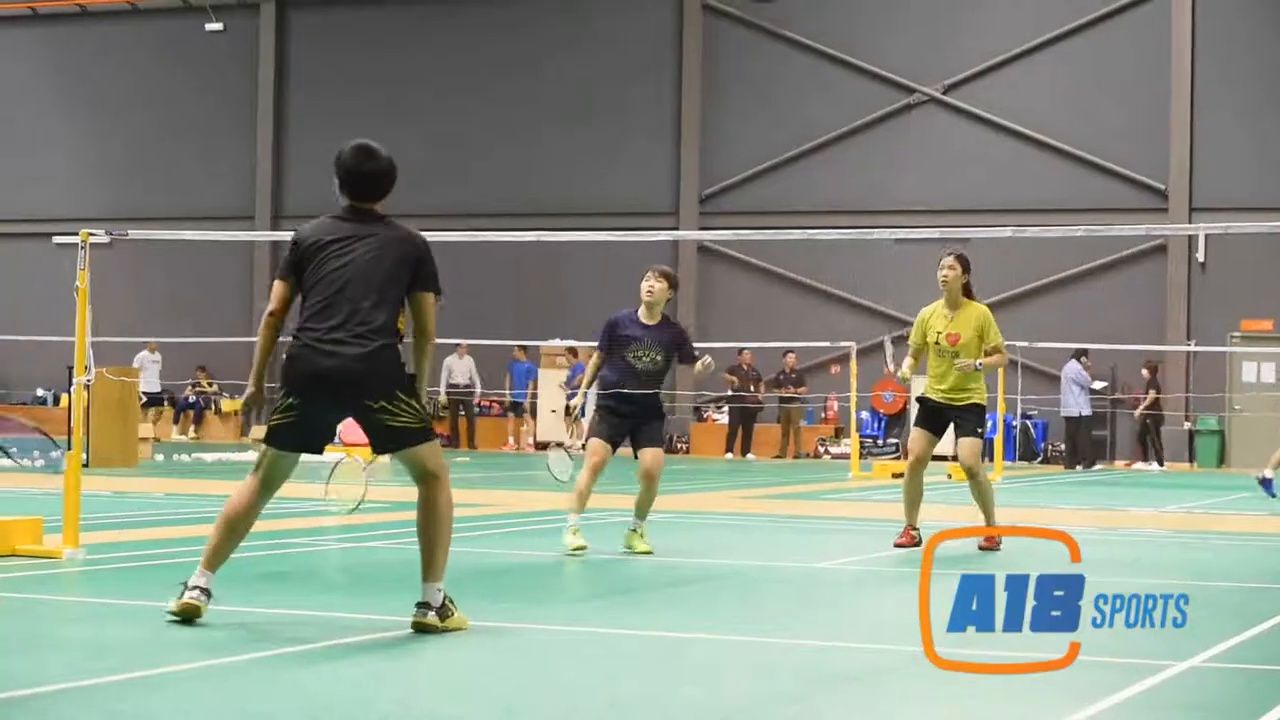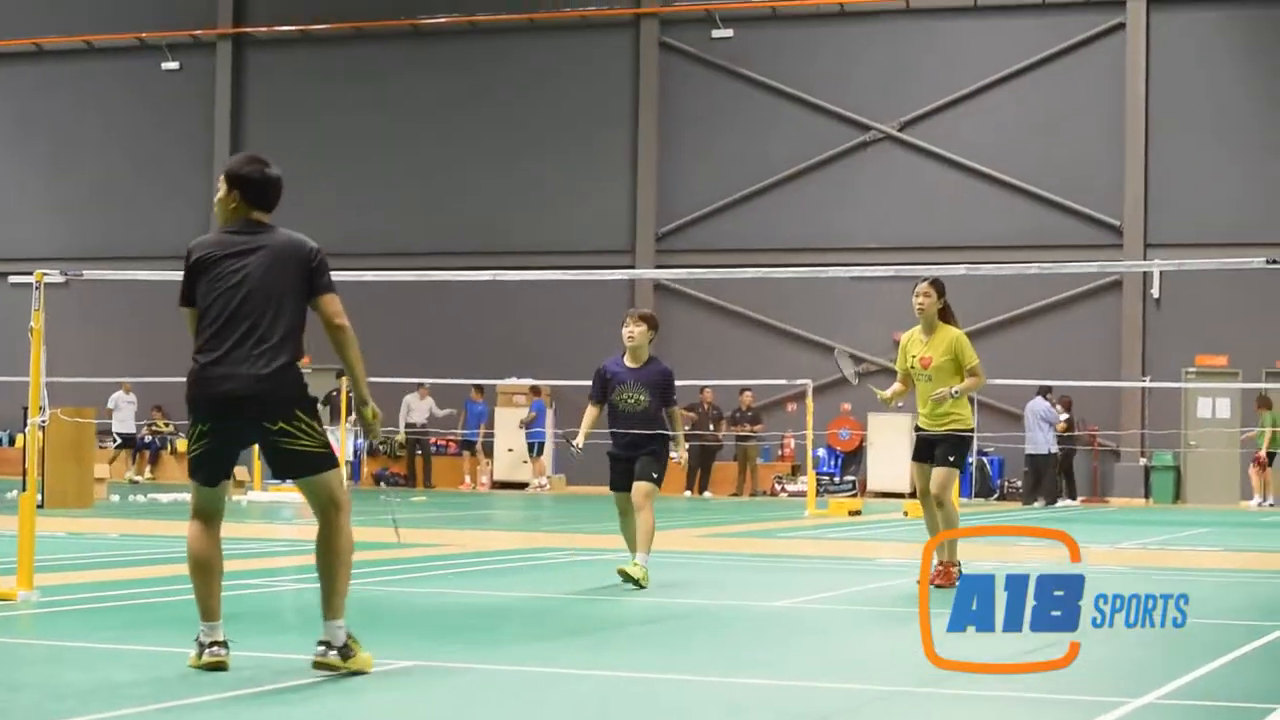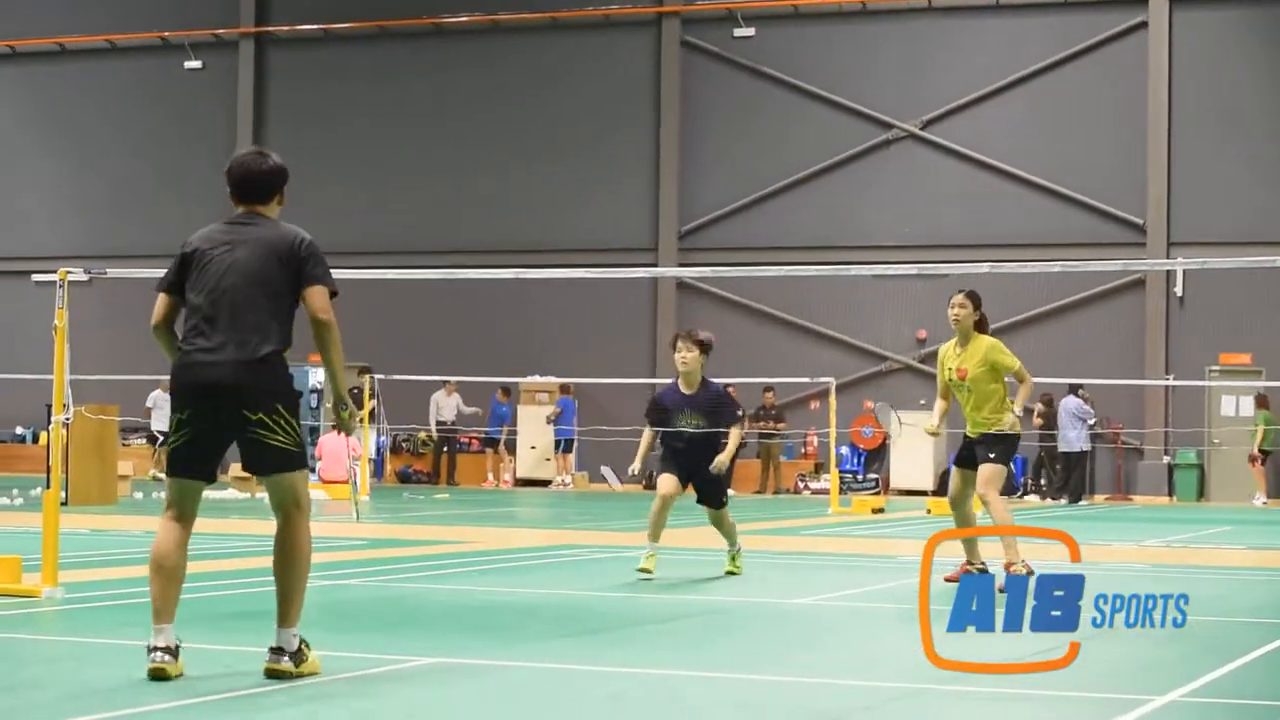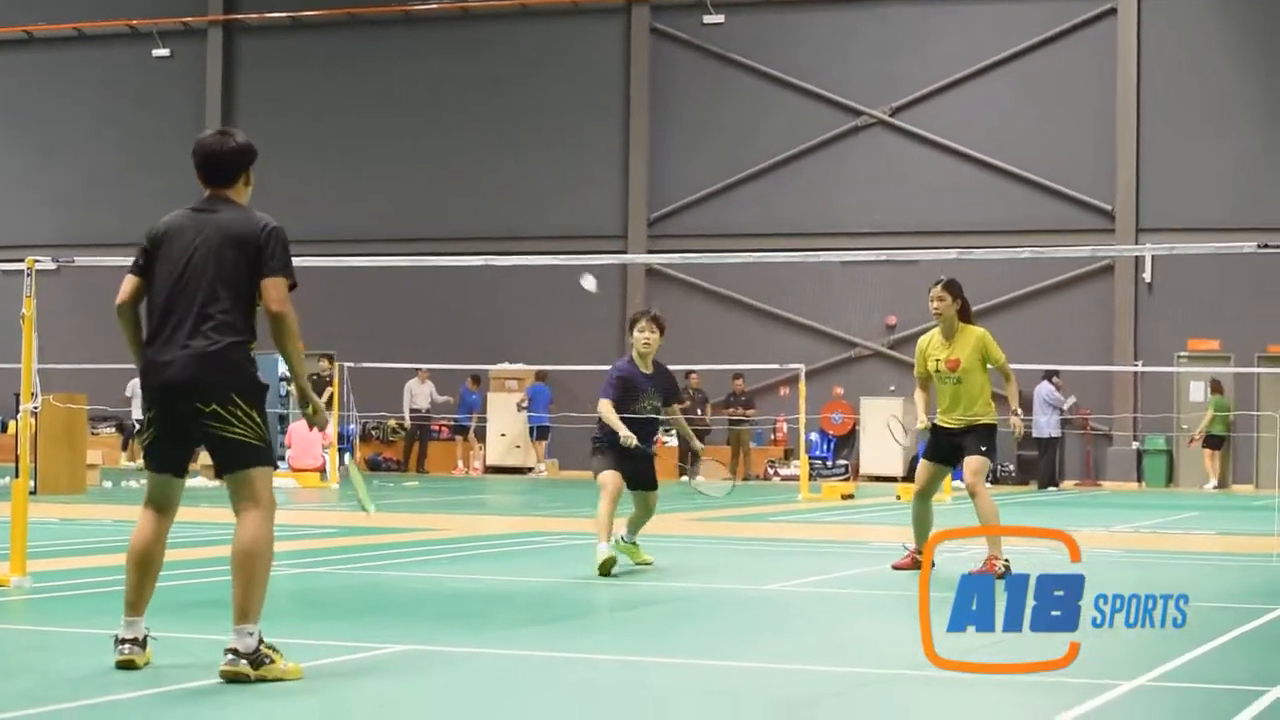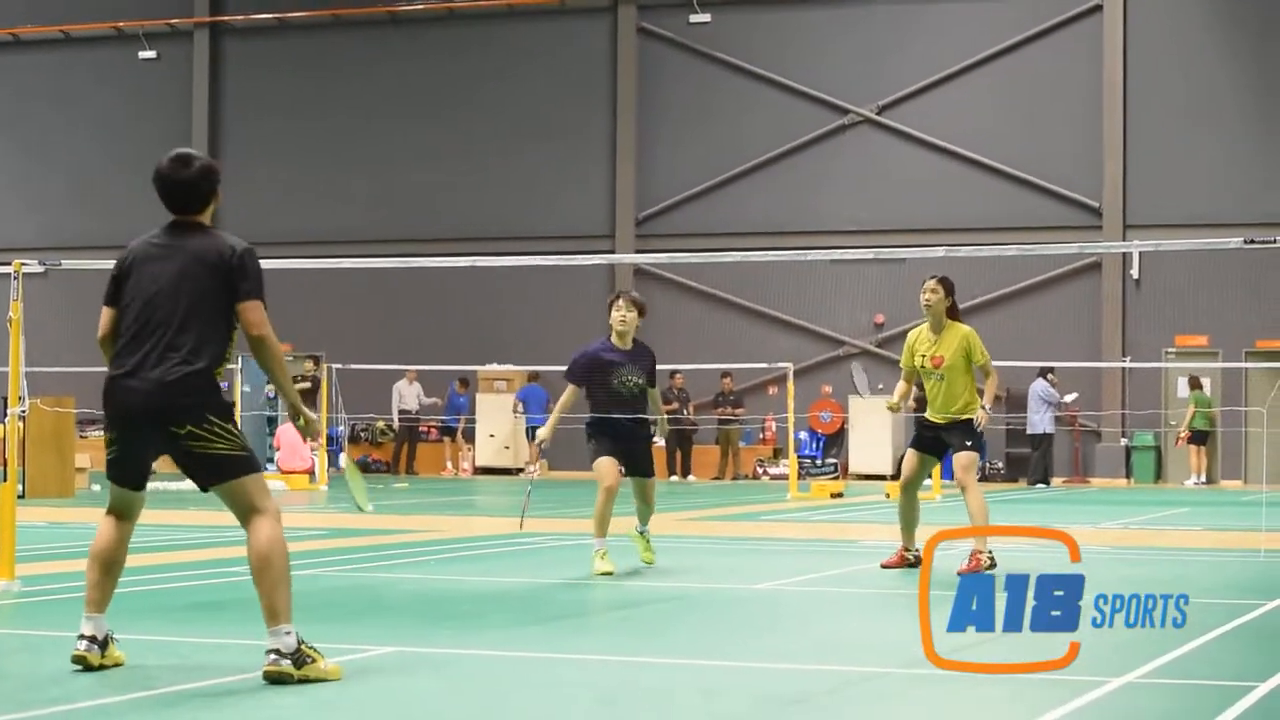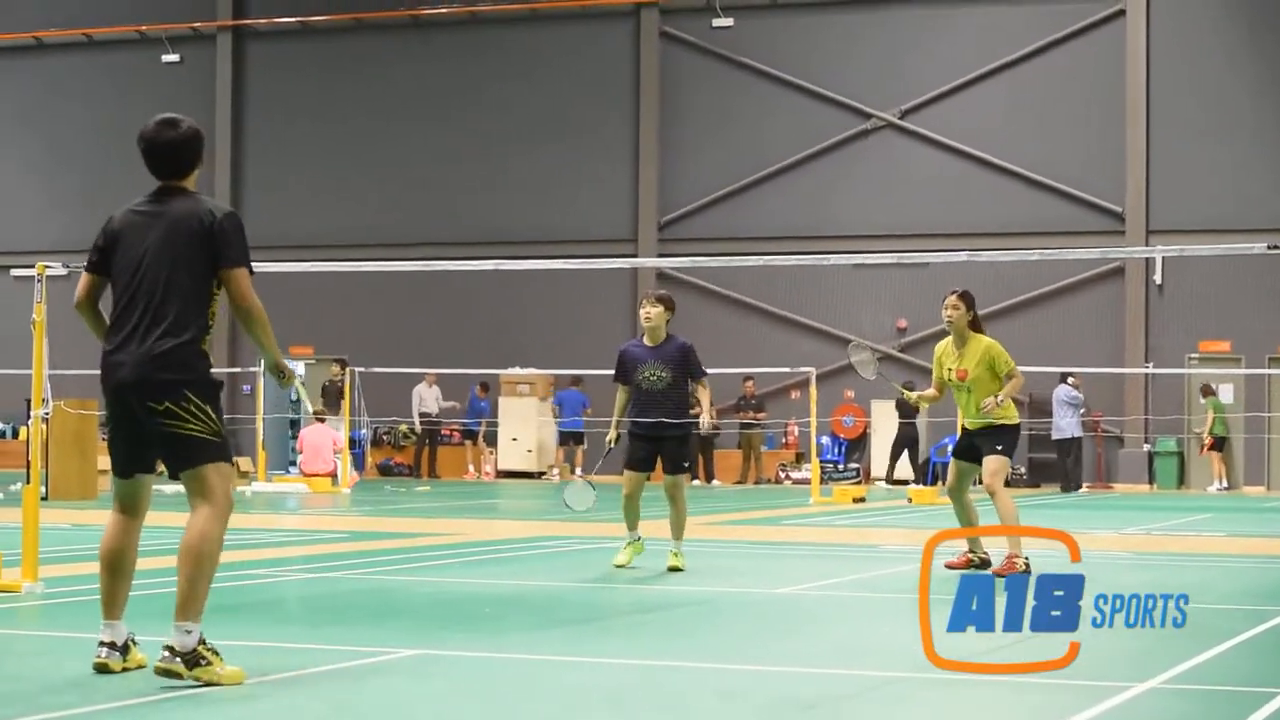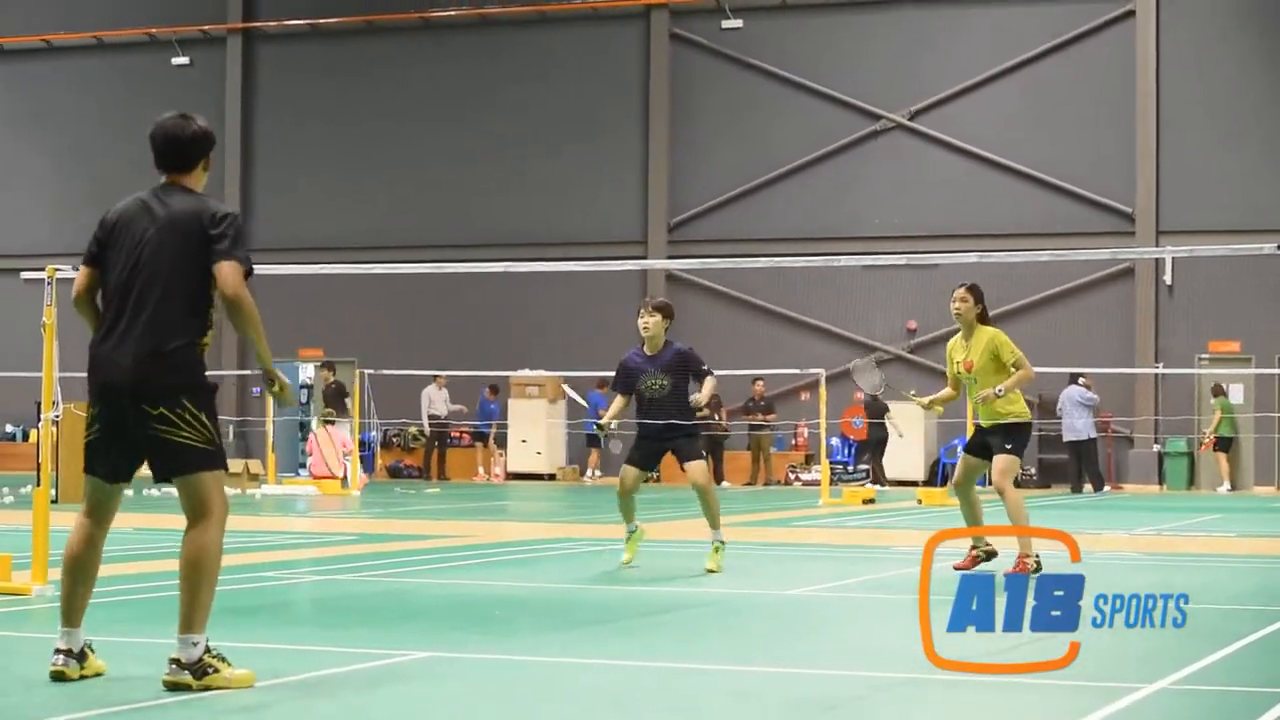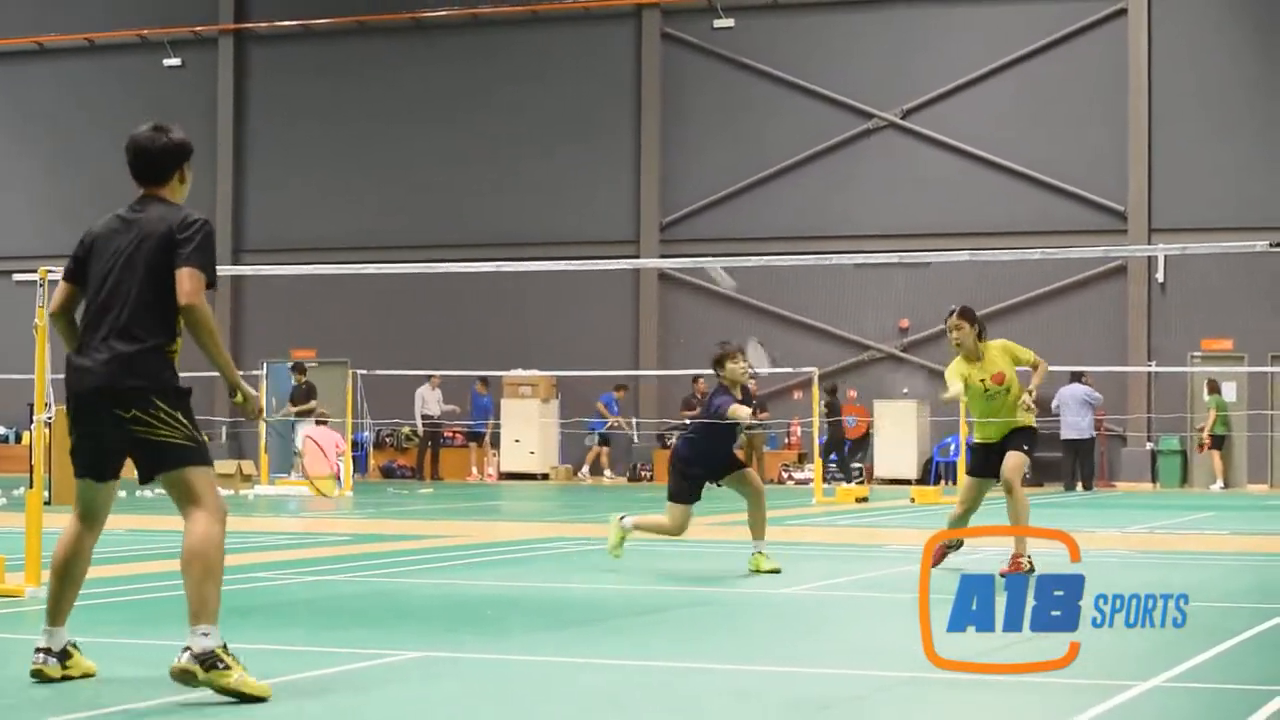
dt=0.5s
person 1, frame 1
left shoulder: (308, 236)
right shoulder: (412, 244)
left elbow: (274, 311)
right elbow: (425, 328)
left wrist: (256, 381)
right wrist: (417, 390)
left hip: (307, 370)
right hip: (376, 372)
left knee: (262, 479)
right knee: (433, 475)
left ankle: (197, 586)
right ankle: (432, 602)
person 1, frame 2
left shoulder: (200, 251)
right shoulder: (302, 250)
left elbow: (196, 329)
right elbow: (337, 324)
right wrist: (364, 395)
left hip: (210, 394)
right hip: (278, 393)
left knee: (205, 515)
right knee: (334, 505)
left ankle: (212, 640)
right ankle: (335, 638)
person 1, frame 3
left shoulder: (197, 243)
right shoulder: (297, 243)
left elbow: (160, 322)
right elbow: (322, 318)
right wrist: (341, 394)
left hip: (195, 381)
right hip: (260, 381)
left knee: (177, 512)
right knee: (293, 511)
left ankle: (161, 645)
right ankle: (287, 646)
person 1, frame 4
left shoulder: (165, 227)
right shoulder: (262, 230)
left elbow: (124, 302)
right elbow: (277, 309)
right wrist: (306, 387)
left hip: (162, 378)
right hip: (222, 377)
left knee: (158, 505)
right knee: (255, 507)
left ankle: (130, 636)
right ankle: (243, 645)
person 1, frame 5
left shoulder: (134, 253)
right shoulder: (233, 253)
left elbow: (104, 335)
right elbow: (257, 333)
right wrist: (295, 403)
left hip: (124, 399)
right hip: (188, 400)
left knee: (120, 511)
right knee: (261, 512)
left ankle: (91, 636)
right ankle: (284, 647)
person 1, frame 6
left shoulder: (119, 221)
right shoulder: (216, 218)
left elbow: (83, 299)
right elbow: (242, 297)
right wrist: (275, 357)
left hip: (120, 376)
right hip: (178, 375)
left knee: (127, 506)
right knee: (212, 500)
left ankle: (112, 641)
right ankle: (183, 646)
person 1, frame 7
left shoulder: (119, 214)
right shoulder: (215, 217)
left elbow: (81, 294)
right elbow: (233, 291)
right wrist: (269, 366)
left hip: (108, 378)
right hip: (172, 379)
left knee: (95, 511)
right knee: (208, 510)
left ankle: (69, 647)
right ankle: (190, 657)
person 1, frame 8
left shoulder: (101, 229)
right shoulder: (189, 225)
left elbow: (58, 311)
right elbow: (190, 301)
right wrist: (234, 380)
left hip: (86, 386)
right hip: (143, 384)
left knee: (88, 515)
right knee: (205, 507)
left ankle: (53, 647)
right ankle: (203, 648)
person 2, frame 1
left shoulder: (980, 314)
right shoulder: (926, 314)
left elbow: (1002, 356)
right elbow: (913, 355)
left wrist: (977, 365)
right wrist: (905, 370)
left hip: (969, 401)
right hip: (934, 398)
left knee: (971, 465)
right knee: (914, 462)
left ankle: (991, 528)
right ankle: (911, 528)
person 2, frame 2
left shoulder: (954, 337)
right shoulder: (908, 340)
left elbow: (979, 377)
right elbow: (903, 382)
left wrist: (952, 392)
right wrist: (889, 394)
left hip: (955, 427)
right hip: (926, 426)
left knee: (939, 494)
right knee: (924, 495)
left ankle: (953, 562)
right ankle: (944, 561)
person 2, frame 3
left shoulder: (990, 346)
right shoulder: (945, 352)
left elbow: (1026, 379)
right elbow: (943, 396)
left wrist: (1015, 412)
right wrist: (935, 421)
left hip: (1000, 432)
right hip: (974, 432)
left knee: (986, 492)
right knee: (956, 499)
left ankle: (1017, 565)
right ankle: (973, 562)
person 2, frame 4
left shoulder: (979, 337)
right shoulder: (925, 343)
left elbow: (1008, 375)
right elbow: (921, 387)
left wrist: (1015, 411)
right wrist: (921, 415)
left hip: (979, 424)
right hip: (944, 426)
left knee: (973, 483)
right knee: (921, 490)
left ankle: (997, 559)
right ankle: (919, 553)
person 2, frame 5
left shoulder: (964, 334)
right shoulder: (914, 337)
left elbow: (991, 374)
right elbow: (906, 379)
left wrist: (984, 407)
right wrist: (896, 399)
left hip: (965, 420)
right hip: (932, 420)
left knee: (965, 479)
right knee: (907, 482)
left ankle: (982, 554)
right ankle: (908, 551)
person 2, frame 6
left shoulder: (987, 346)
right shoulder: (942, 349)
left elbow: (1017, 378)
right elbow: (937, 391)
left wrist: (999, 398)
right wrist: (920, 396)
left hip: (1001, 425)
right hip: (971, 427)
left knee: (993, 484)
right knee: (954, 488)
left ankle: (1017, 558)
right ankle: (977, 552)
person 2, frame 7
left shoulder: (993, 337)
right shoulder: (953, 345)
left elbow: (1027, 371)
right elbow: (953, 389)
left wrist: (998, 390)
right wrist: (932, 399)
left hip: (1012, 421)
right hip: (985, 424)
left knee: (1001, 483)
right knee: (960, 483)
left ankle: (1028, 558)
right ankle: (981, 546)
person 2, frame 8
left shoulder: (1002, 347)
right shoulder: (955, 368)
left elbow: (1040, 364)
right elbow: (956, 393)
left wrist: (1030, 392)
right wrist: (952, 395)
left hip: (1020, 428)
right hip: (984, 440)
left knee: (1010, 479)
right knee: (965, 508)
left ankle: (1021, 557)
right ankle: (949, 540)
person 3, frame 1
left shoulder: (674, 332)
right shoulder: (618, 321)
left elbow: (693, 365)
right elbow: (600, 356)
left wrist: (704, 365)
right wrist: (581, 392)
left hip: (649, 412)
right hip: (611, 407)
left knee: (651, 471)
right knee: (593, 462)
left ankle: (635, 530)
right ankle: (572, 527)
person 3, frame 2
left shoulder: (662, 372)
right shoulder: (607, 369)
left elbow: (672, 410)
right elbow: (595, 406)
left wrist: (680, 444)
right wrist: (581, 435)
left hip: (652, 448)
right hip: (620, 450)
left knee: (641, 500)
right knee: (624, 508)
left ankle: (640, 566)
right ankle: (635, 559)
person 3, frame 3
left shoulder: (717, 394)
right shoulder: (663, 396)
left elbow: (736, 426)
right elbow: (651, 429)
left wrist: (727, 454)
right wrist: (638, 460)
left hip: (707, 464)
right hip: (674, 459)
left knee: (718, 518)
right knee: (664, 494)
left ankle: (735, 551)
right ankle: (651, 553)
person 3, frame 4
left shoulder: (665, 375)
right shoulder: (621, 372)
left elbow: (672, 410)
right elbow: (604, 406)
left wrist: (692, 439)
right wrist: (622, 430)
left hip: (641, 449)
right hip: (610, 444)
left knee: (647, 506)
right knee: (611, 489)
left ankle: (627, 540)
right ankle: (604, 551)
person 3, frame 5
left shoulder: (647, 354)
right shoulder: (593, 353)
right elbow: (572, 390)
left wrist: (661, 420)
right wrist: (549, 426)
left hip: (638, 434)
right hip: (604, 433)
left knee: (646, 498)
right knee: (609, 484)
left ankle: (642, 532)
right ankle: (599, 551)
person 3, frame 6
left shoulder: (682, 348)
right shoulder: (628, 352)
left elbow: (702, 384)
right elbow: (624, 389)
left wrist: (705, 412)
right wrist: (614, 426)
left hip: (675, 431)
right hip: (640, 432)
left knee: (675, 492)
right knee: (630, 492)
left ankle: (676, 550)
right ankle: (634, 541)
person 3, frame 7
left shoulder: (681, 353)
right shoulder: (629, 361)
left elbow: (709, 377)
right elbow: (623, 396)
left wrist: (705, 394)
right wrist: (608, 418)
left hip: (683, 430)
right hip: (648, 434)
left knee: (701, 481)
right knee: (625, 487)
left ankle: (717, 542)
right ankle: (632, 533)
person 3, frame 8
left shoulder: (745, 393)
right shoulder: (721, 397)
right elbow: (733, 410)
right wrist: (749, 415)
left hip: (717, 455)
right hip: (688, 460)
left knee: (756, 490)
right knee: (675, 527)
left ankle: (759, 554)
right ankle: (625, 523)
